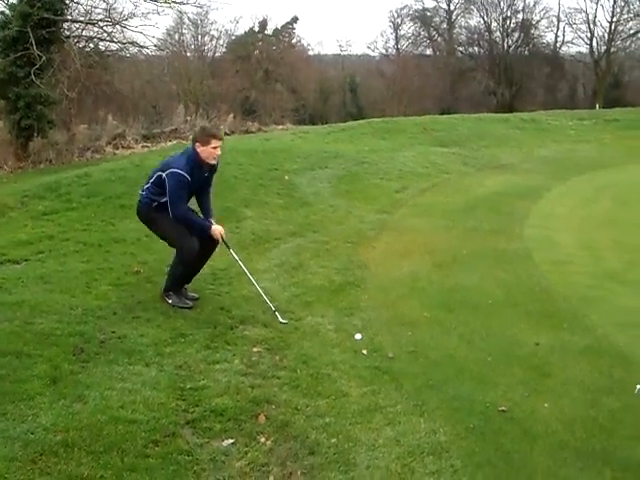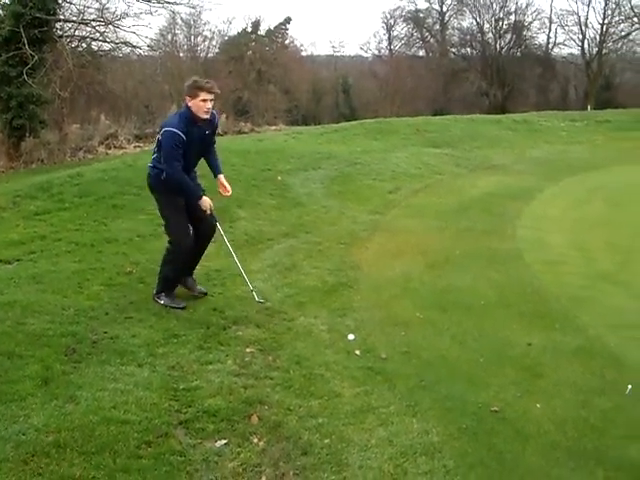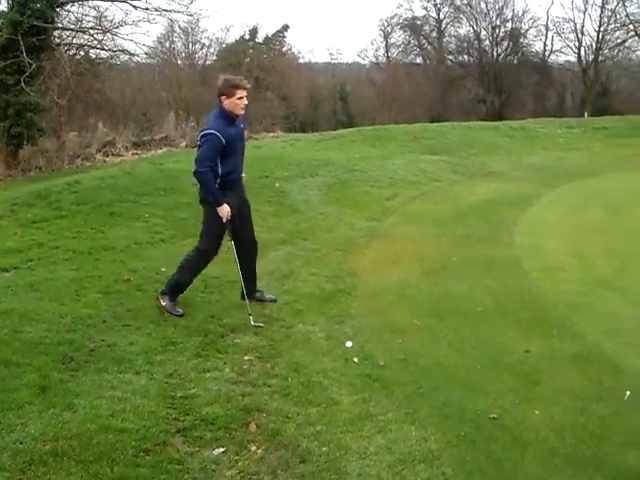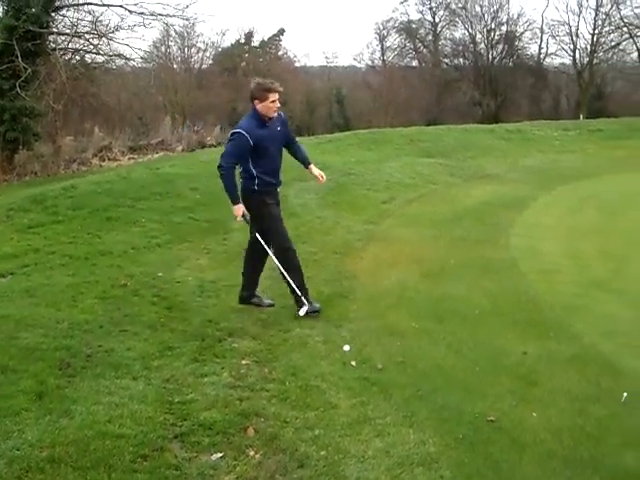
dt=0.4s
person 1, frame 1
left shoulder: (210, 163)
right shoulder: (179, 170)
left elbow: (203, 192)
right elbow: (177, 211)
left wrist: (211, 221)
right wrist: (207, 227)
left hip: (177, 207)
right hip: (152, 209)
left knee: (208, 243)
right knee: (189, 246)
left ankle: (180, 284)
right ankle: (170, 291)
person 1, frame 2
left shoulder: (210, 120)
right shoulder: (173, 129)
right elbow: (172, 171)
left wrist: (219, 175)
right wrist: (199, 197)
left hip: (188, 179)
right hip: (164, 183)
left knee: (206, 228)
right knee: (181, 239)
left ankle: (185, 276)
right ankle: (163, 292)
person 1, frame 3
left shoulder: (238, 118)
right shoulder: (215, 131)
right elbow: (202, 170)
right wrist: (219, 203)
left hip: (236, 189)
right hip: (219, 194)
left knee: (248, 241)
right knee: (207, 247)
left ankle: (250, 289)
right ankle: (169, 294)
person 1, frame 4
left shoulder: (278, 119)
right shoulder: (245, 132)
left elbow: (291, 143)
right elbow: (225, 166)
left wrist: (310, 165)
right wrist: (236, 202)
left hip: (270, 191)
right hip: (257, 195)
left knee: (259, 243)
right knee: (283, 246)
left ankle: (248, 293)
right ankle: (302, 299)
